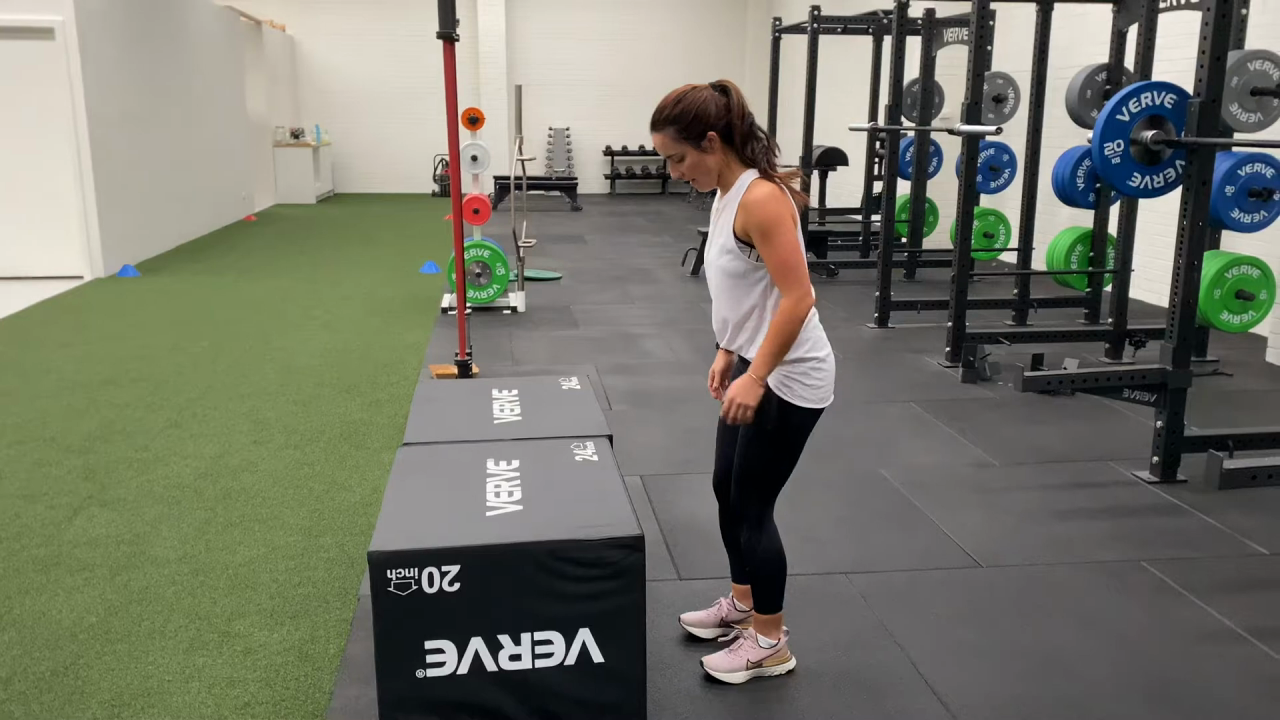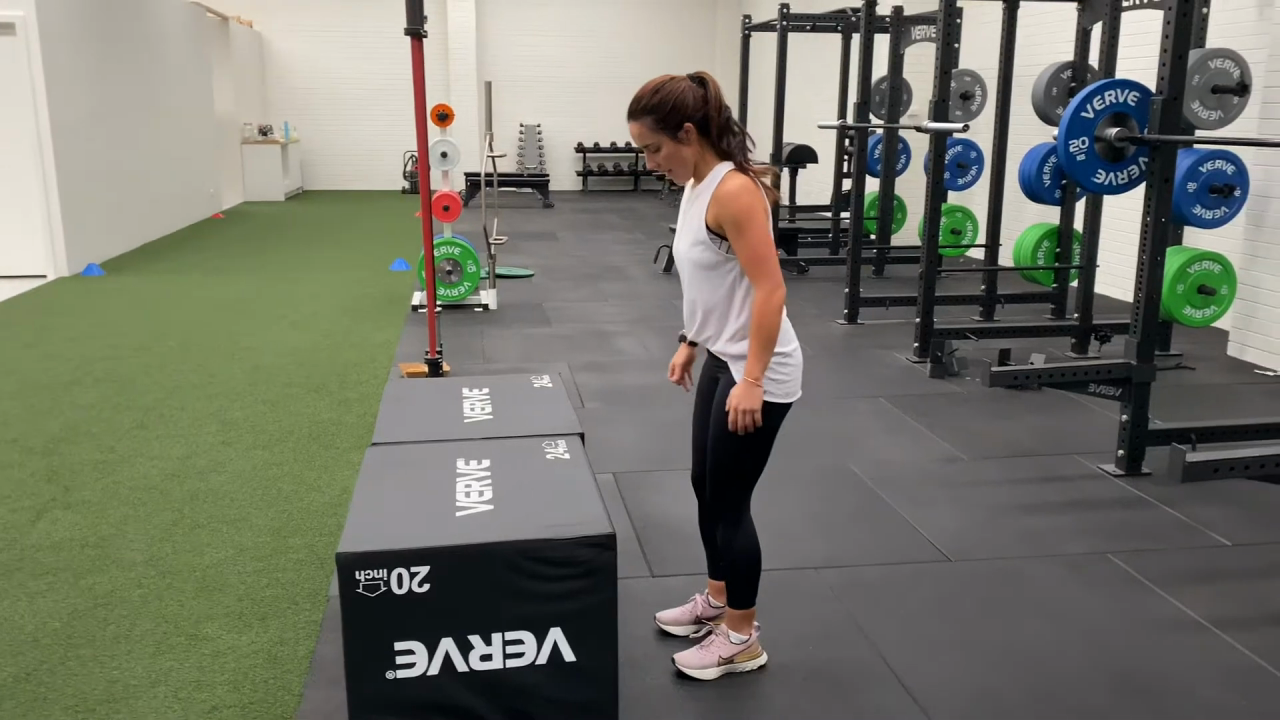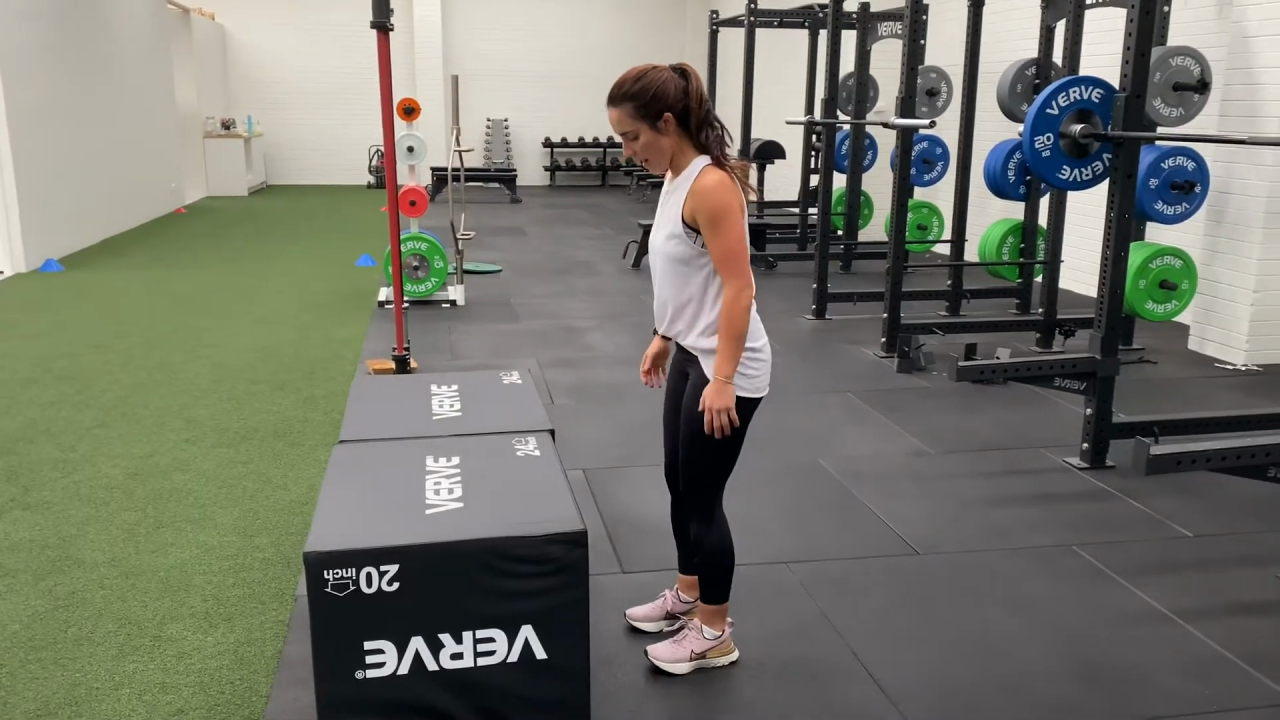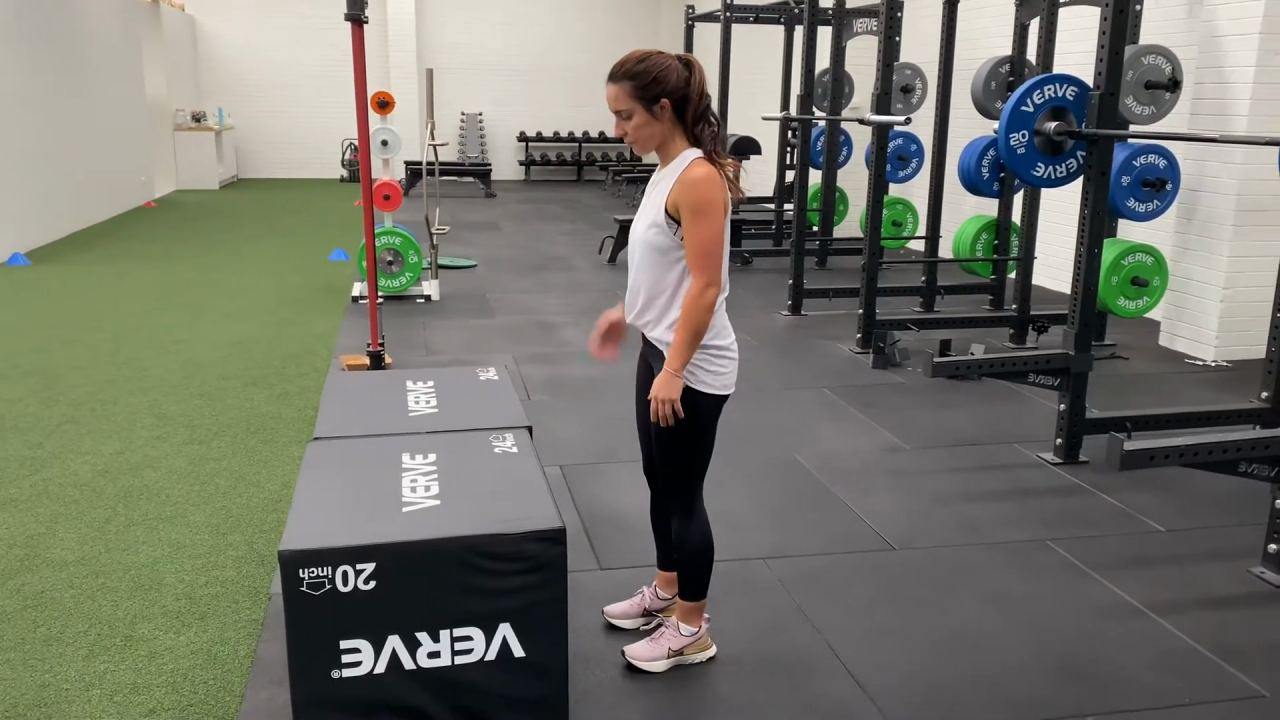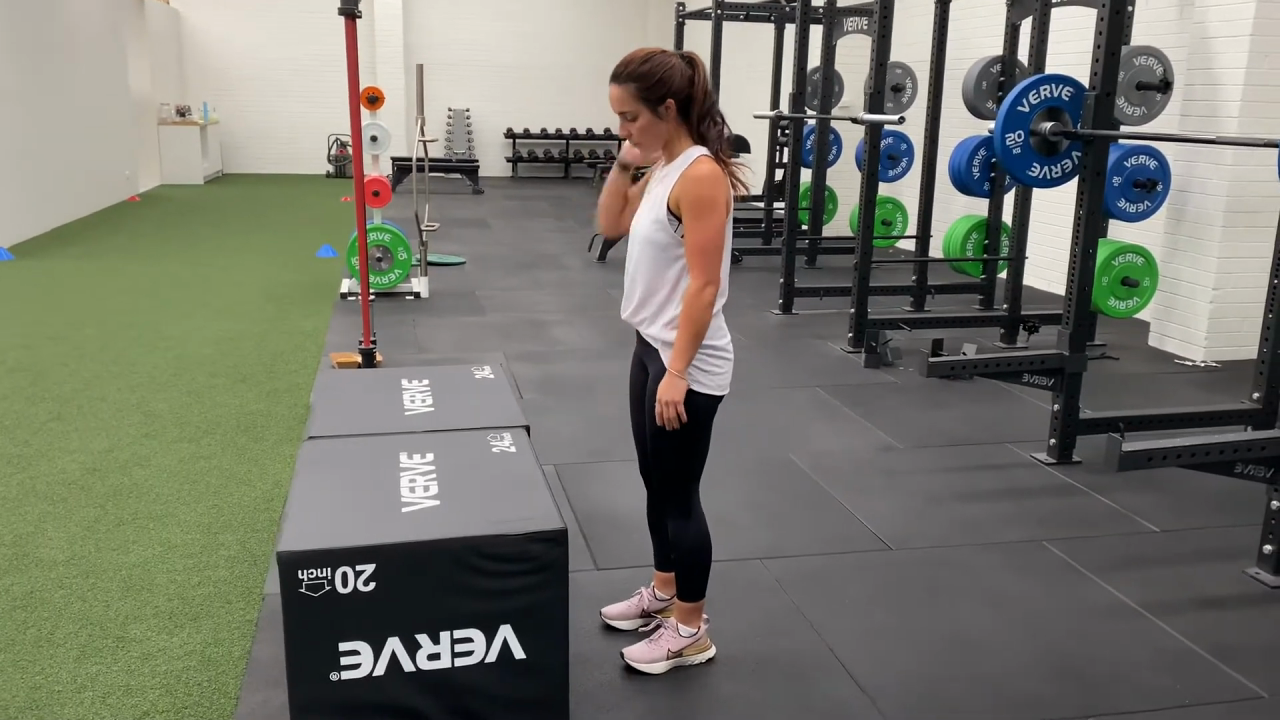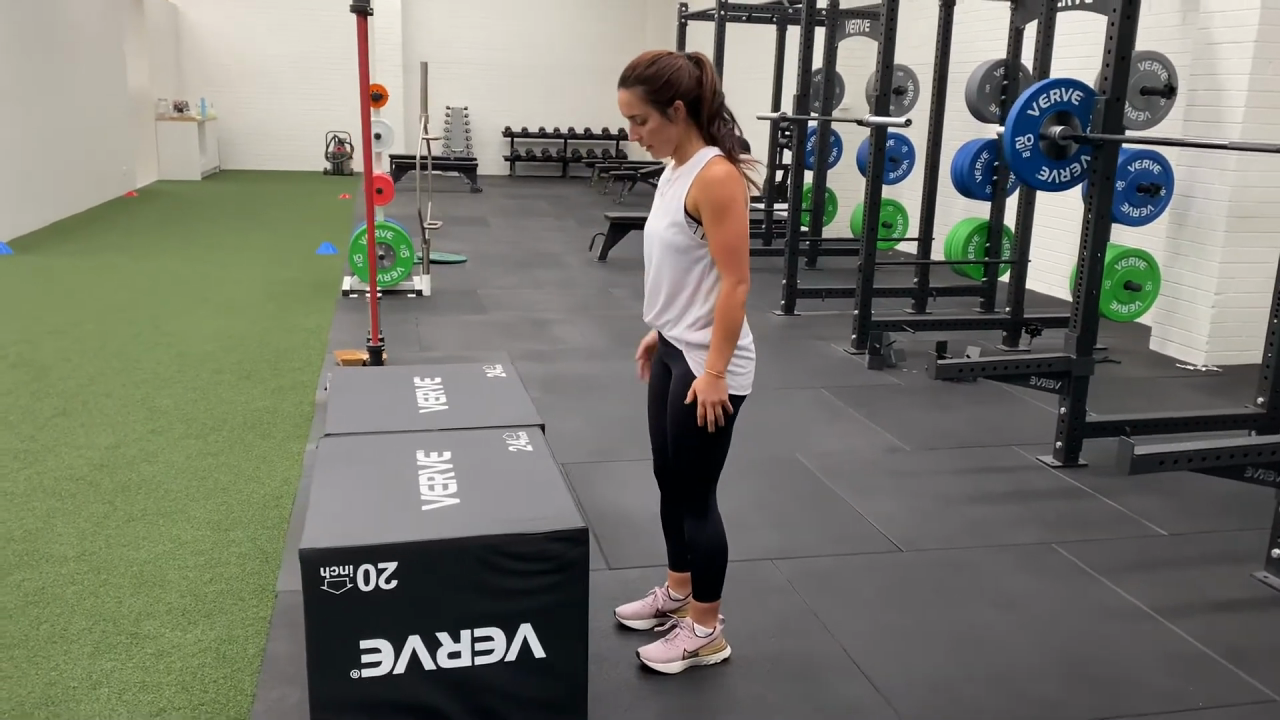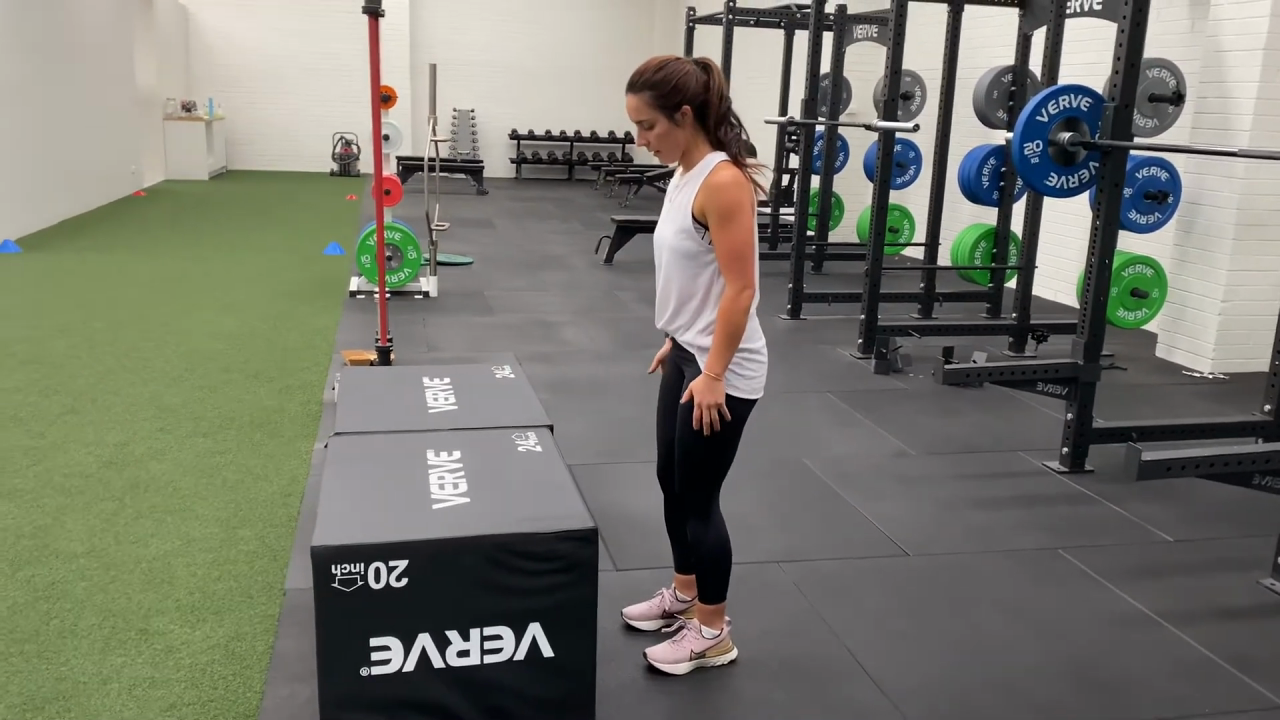
dt=0.7s
person 1, frame 1
left shoulder: (761, 199)
right shoulder: (727, 195)
left elbow: (797, 297)
left wrist: (753, 379)
right wrist: (727, 353)
left hip: (789, 378)
right hip: (755, 364)
left knee: (751, 503)
right knee: (728, 490)
left ankle: (770, 642)
right ankle: (742, 604)
person 1, frame 2
left shoulder: (734, 190)
right shoulder: (697, 187)
left elbow: (769, 290)
left wrist: (752, 382)
right wrist: (690, 343)
left hip: (756, 372)
right hip: (723, 360)
left knee: (729, 500)
right knee: (706, 487)
left ankle: (742, 639)
right ankle: (717, 600)
person 1, frame 3
left shoulder: (711, 185)
right shoulder: (676, 179)
left elbow: (738, 289)
left wrist: (723, 380)
right wrist: (664, 338)
left hip: (725, 368)
right hip: (692, 357)
left knee: (702, 495)
right knee: (679, 484)
left ankle: (713, 633)
right ankle: (688, 594)
person 1, frame 4
left shoulder: (699, 178)
right shoulder: (667, 171)
left elbow: (705, 285)
left wrist: (672, 372)
right wrist: (626, 313)
left hip: (691, 366)
right hip: (660, 350)
left knee: (682, 494)
right knee: (660, 483)
left ankle: (691, 629)
right ankle: (666, 591)
person 1, frame 5
left shoulder: (701, 175)
right shoulder: (663, 168)
left elbow: (703, 286)
right elbow: (610, 222)
left wrist: (678, 373)
right wrist: (626, 160)
left hip: (687, 363)
right hip: (652, 349)
left knee: (679, 494)
right knee: (656, 485)
left ankle: (691, 630)
right ankle: (664, 591)
person 1, frame 6
left shoulder: (716, 177)
right shoulder: (676, 170)
left elbow: (734, 283)
left wrist: (714, 372)
left hip: (707, 365)
right hip: (675, 353)
left knee: (695, 494)
right knee: (670, 483)
left ankle: (706, 631)
right ankle: (678, 592)
person 1, frame 7
left shoulder: (724, 182)
right shoulder: (686, 175)
left elbow: (740, 289)
left wrist: (713, 375)
left hip: (721, 369)
right hip: (687, 355)
left knee: (698, 496)
right knee: (673, 483)
left ankle: (712, 632)
right ankle: (683, 593)
